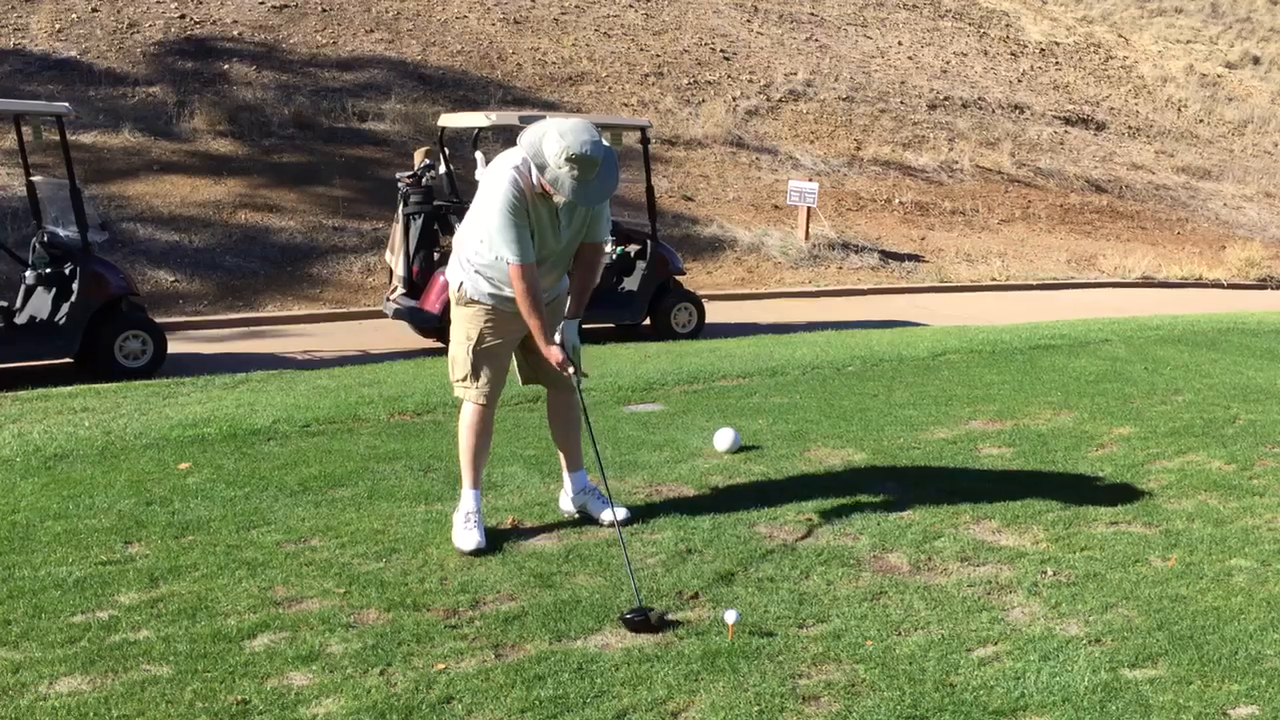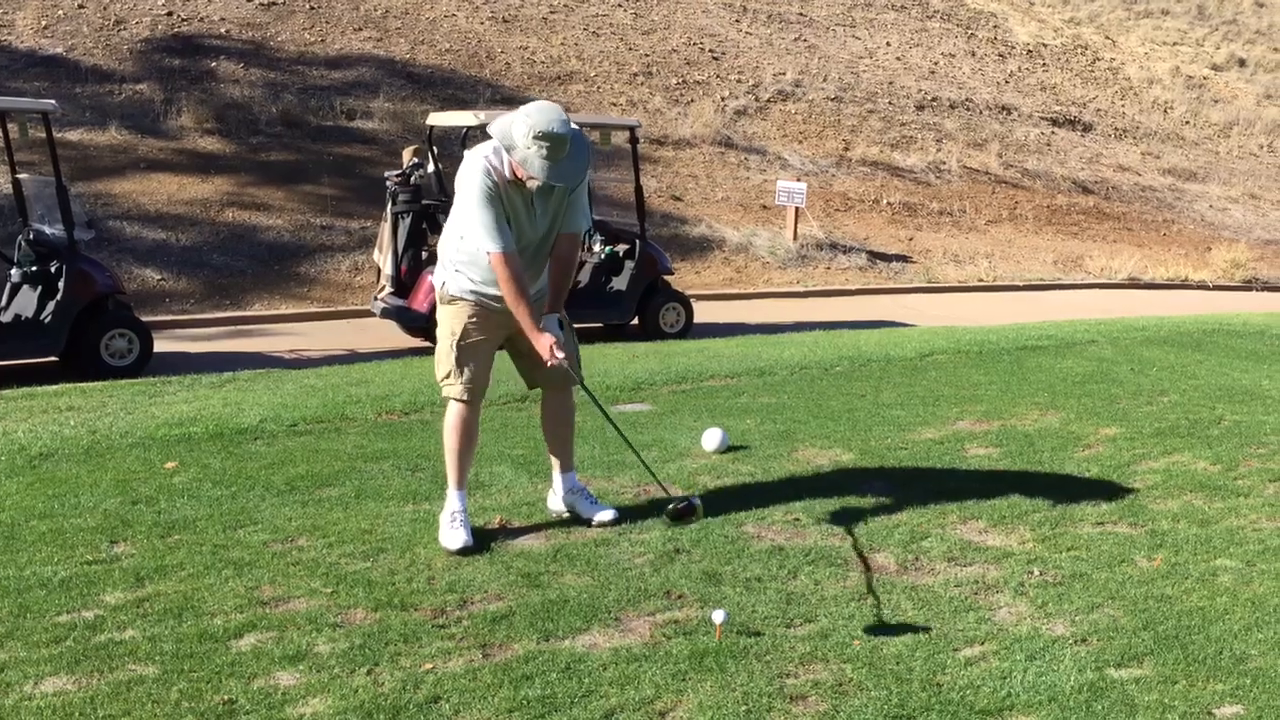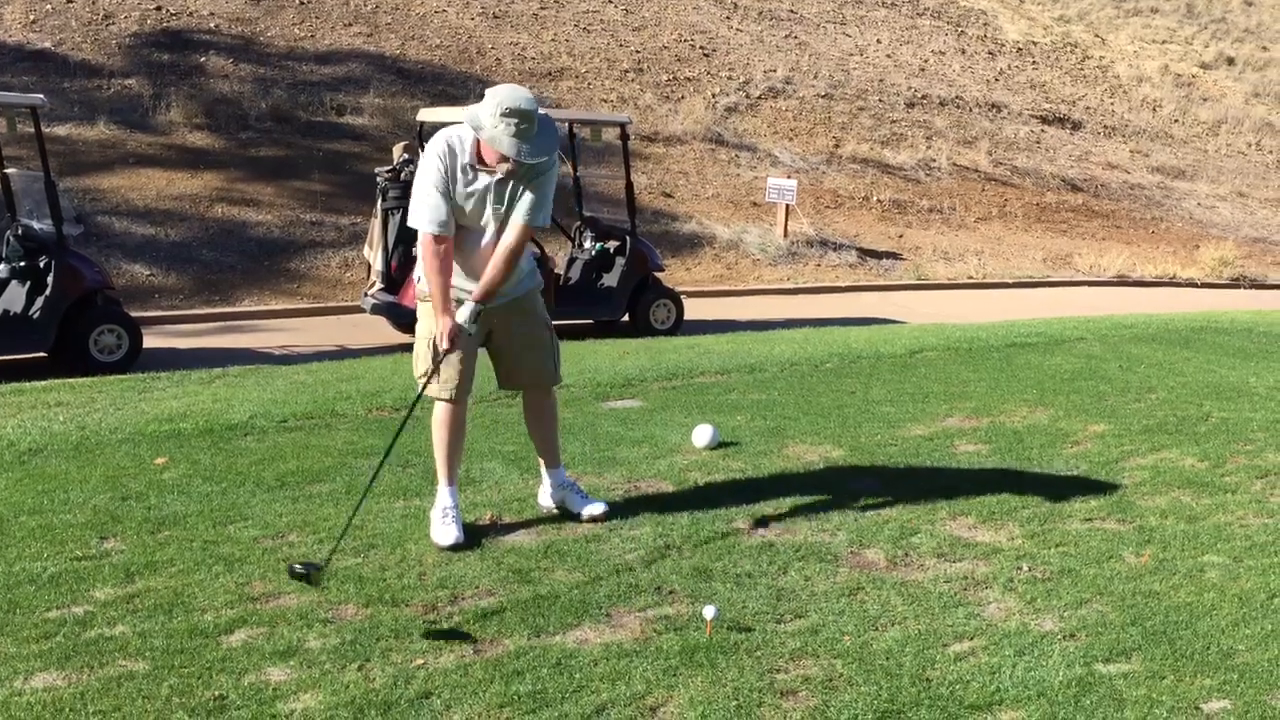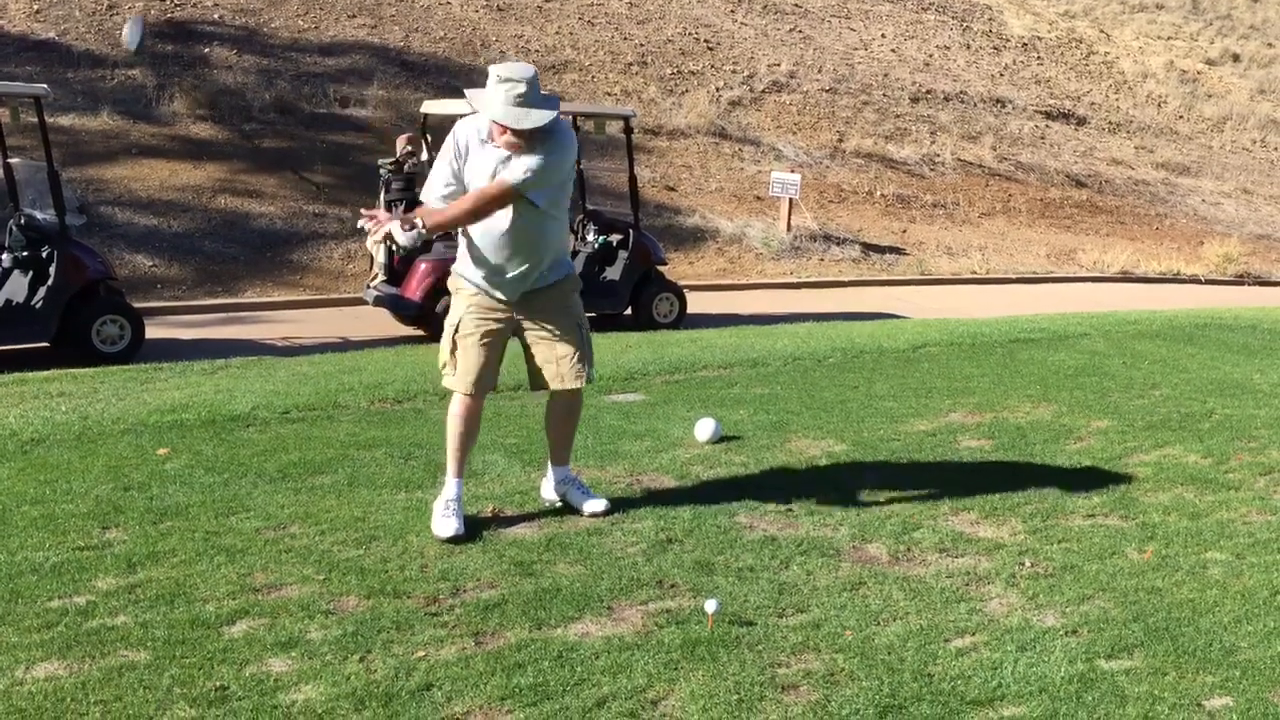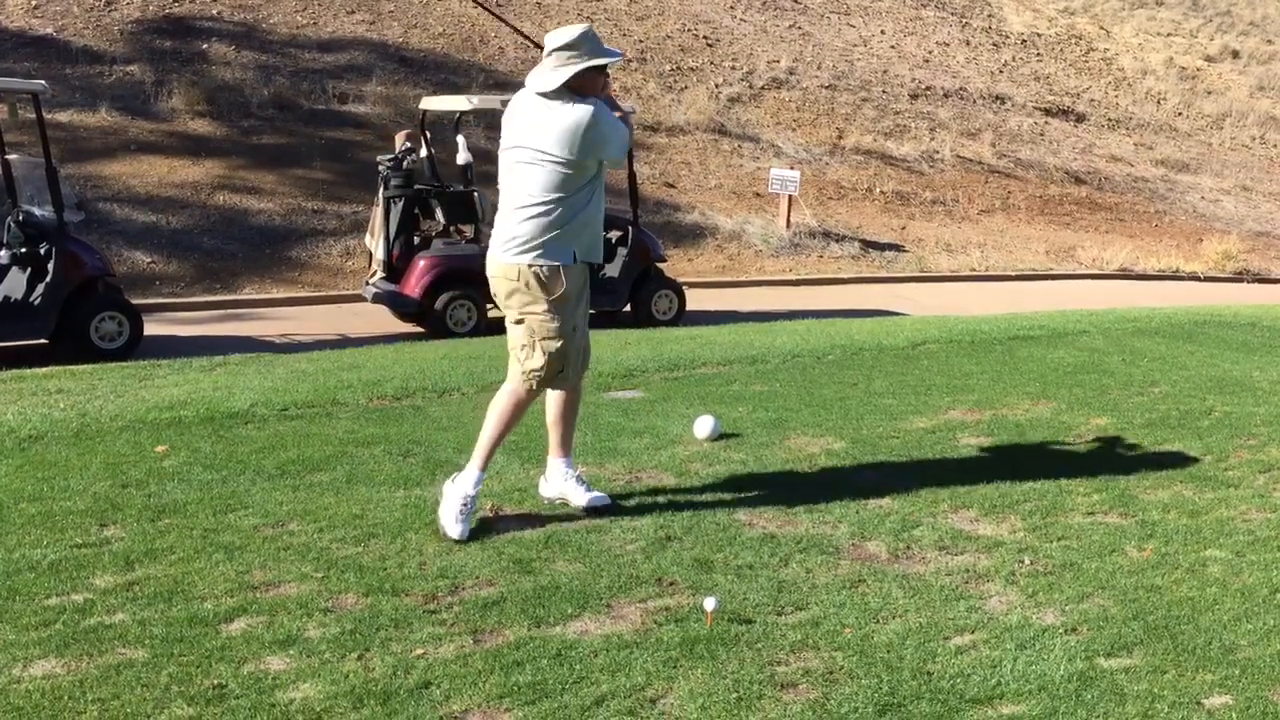
dt=0.7s
person 1, frame 1
left shoulder: (590, 177)
right shoulder: (506, 182)
left elbow: (591, 248)
right elbow: (520, 275)
left wrist: (573, 319)
right wrist: (545, 344)
left hip: (550, 290)
right hip: (485, 289)
left knee: (564, 384)
right knee: (480, 396)
left ankle: (576, 488)
right ankle: (469, 506)
person 1, frame 2
left shoulder: (569, 168)
right shoulder: (480, 171)
left elbow: (567, 243)
right elbow: (503, 264)
left wrist: (552, 315)
right wrist: (535, 334)
left hip: (537, 290)
right hip: (471, 291)
left knee: (561, 383)
right knee: (464, 395)
left ankle: (565, 488)
right ankle: (455, 505)
person 1, frame 3
left shoulder: (538, 165)
right shoulder: (445, 151)
left elbow: (515, 240)
right elbow: (434, 240)
left wrist: (474, 304)
right wrist: (440, 310)
left hip: (515, 288)
right hip: (446, 292)
left knee: (540, 385)
right knee: (450, 394)
left ankle: (555, 484)
right ankle: (446, 501)
person 1, frame 4
left shoulder: (557, 141)
right shoulder: (465, 133)
left elbow: (493, 197)
right elbow: (438, 202)
left wrist: (417, 224)
right wrist: (410, 221)
left hip: (547, 283)
right hip: (479, 284)
left knee: (570, 383)
right knee: (469, 389)
left ankle: (560, 478)
right ankle: (451, 494)
person 1, frame 5
left shoulder: (523, 104)
right shoulder: (587, 119)
right elbow: (622, 136)
right wrist: (608, 99)
left hip: (549, 264)
right hip: (541, 268)
left knee: (569, 370)
right knee: (527, 379)
left ankle: (559, 472)
right ankle: (467, 482)
